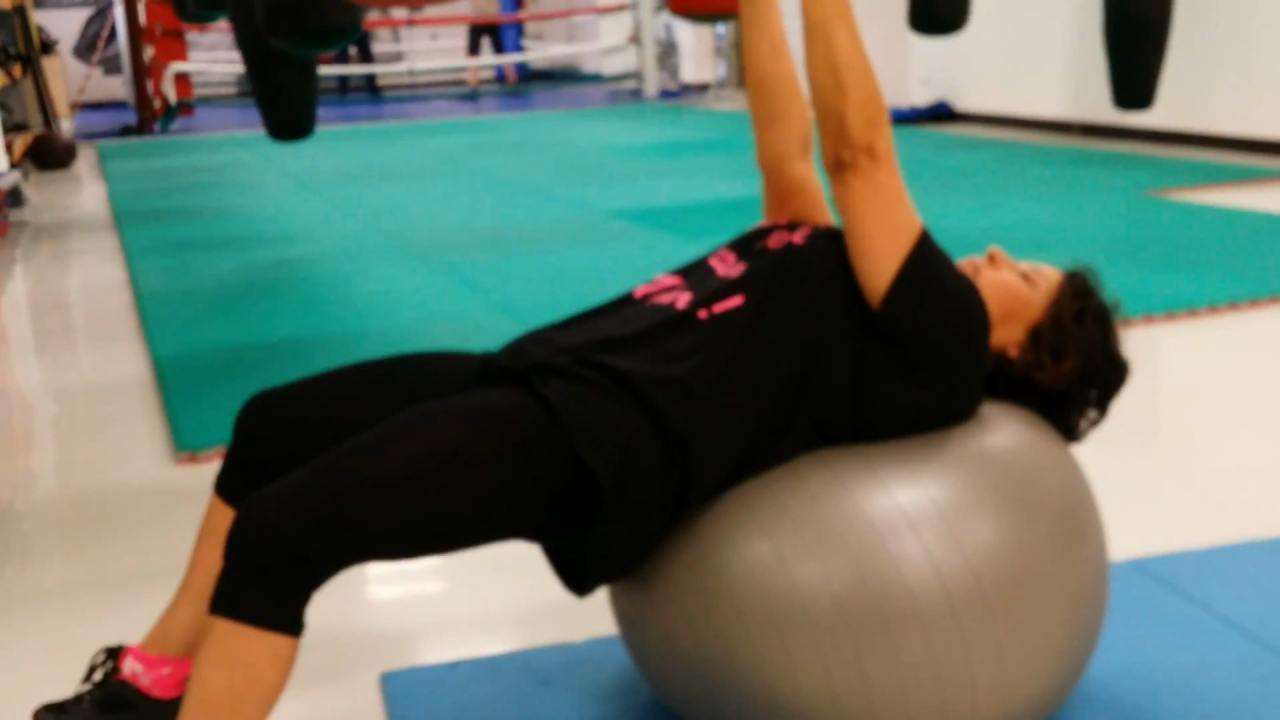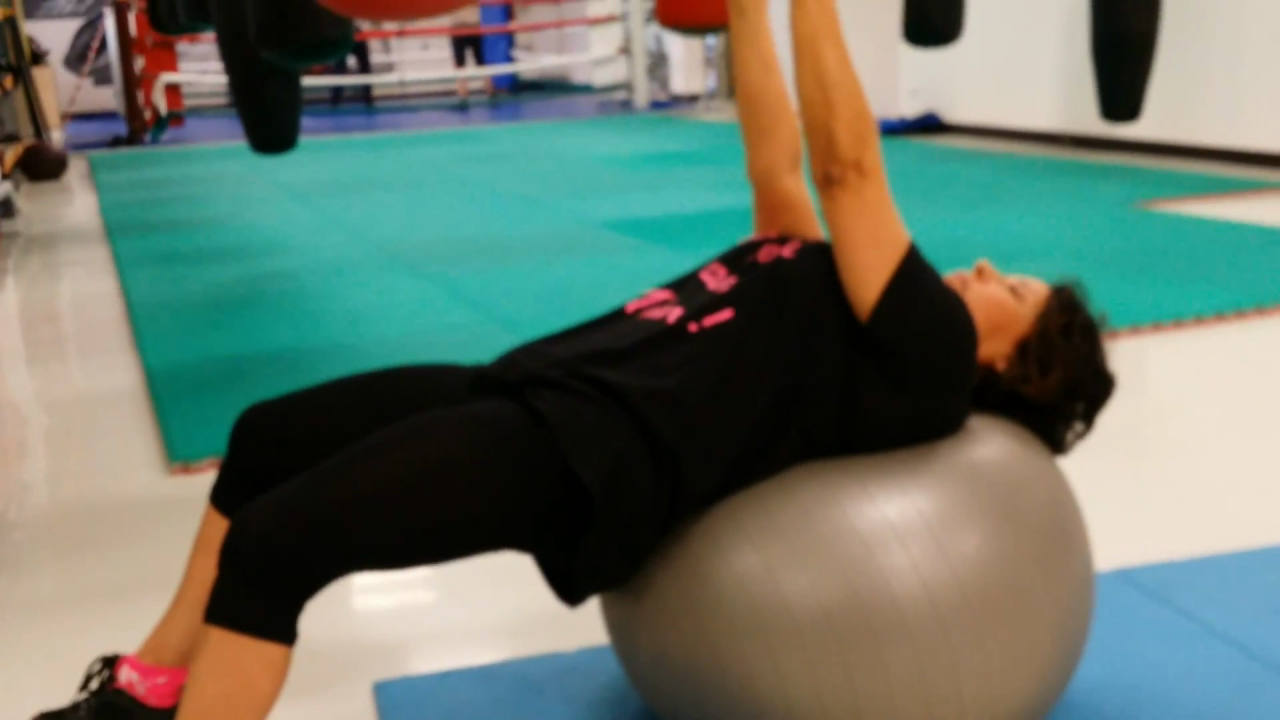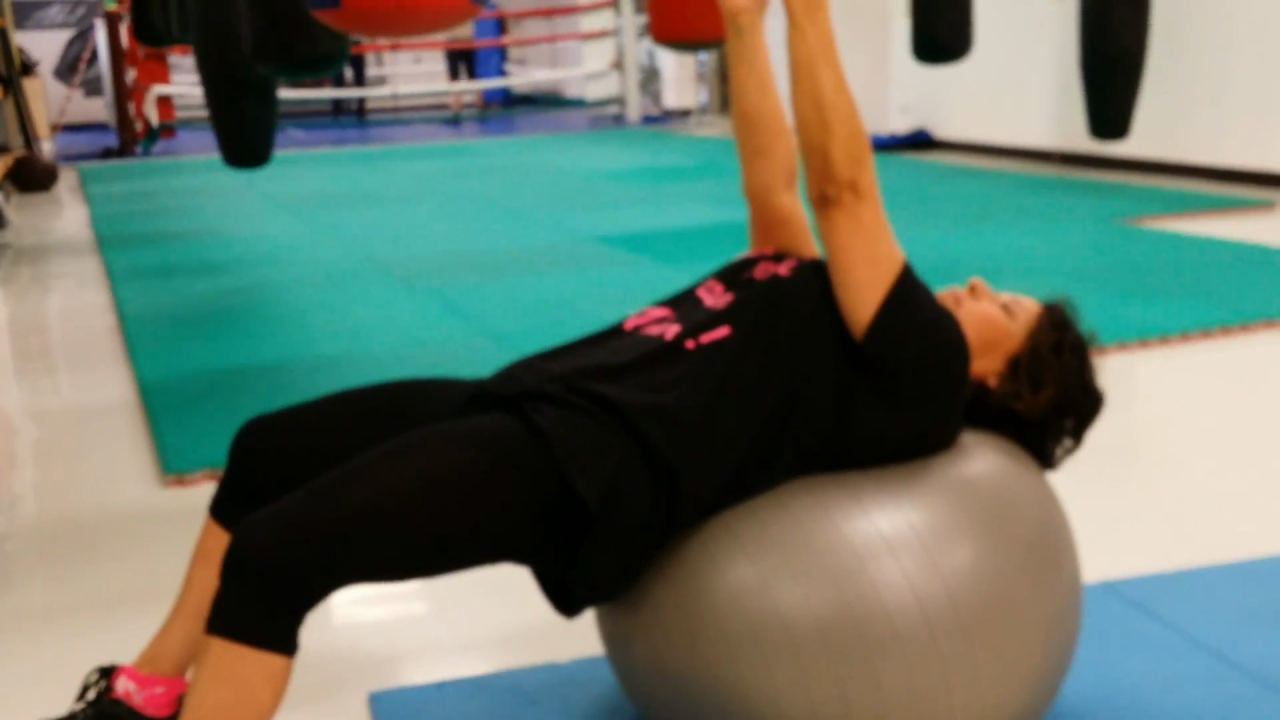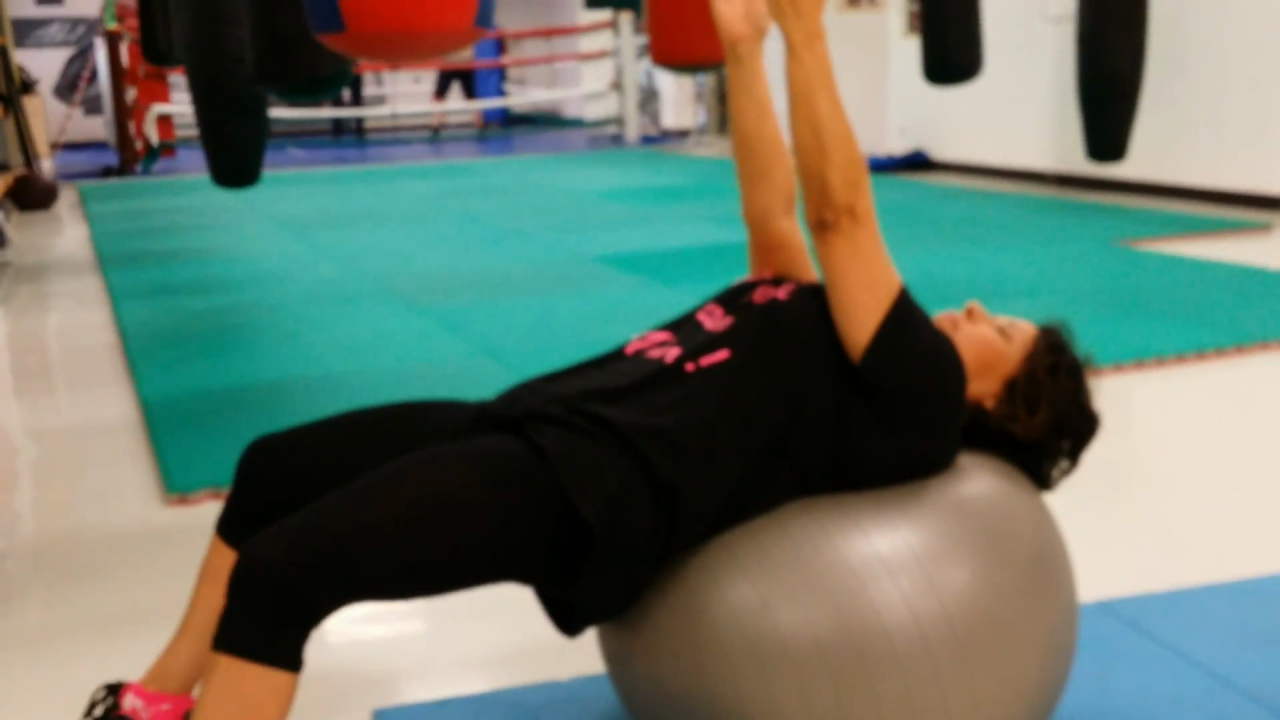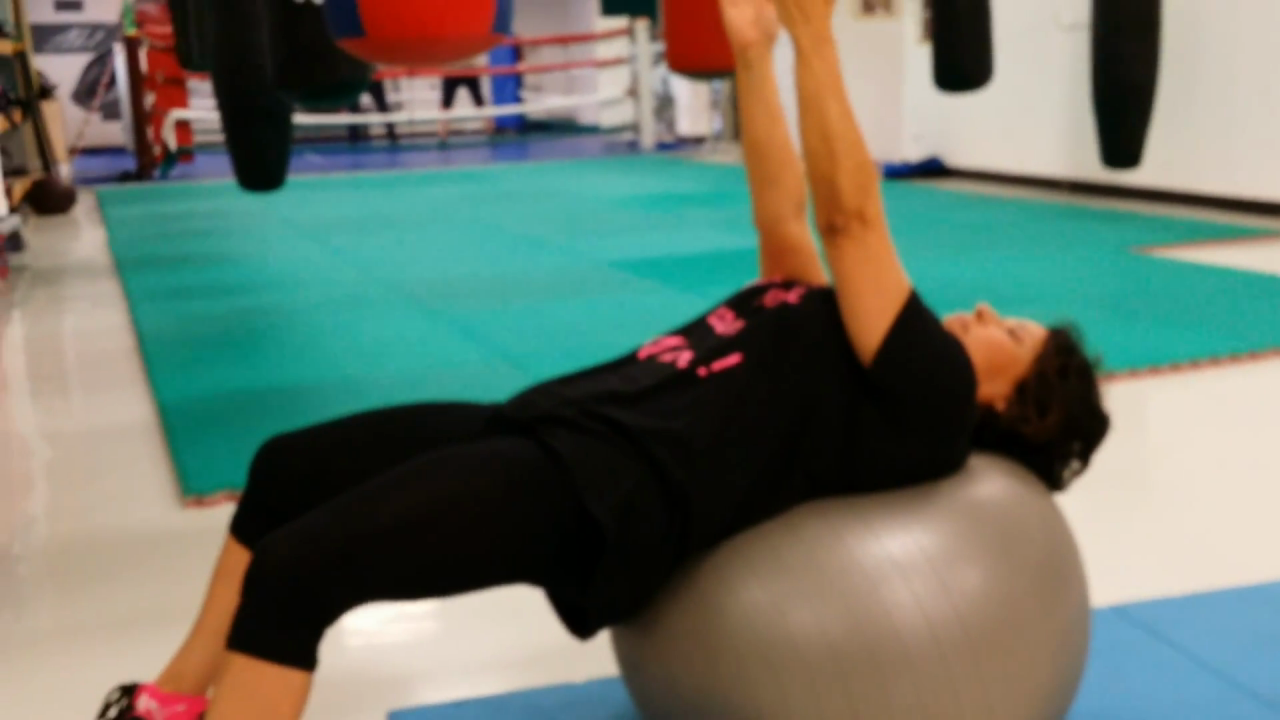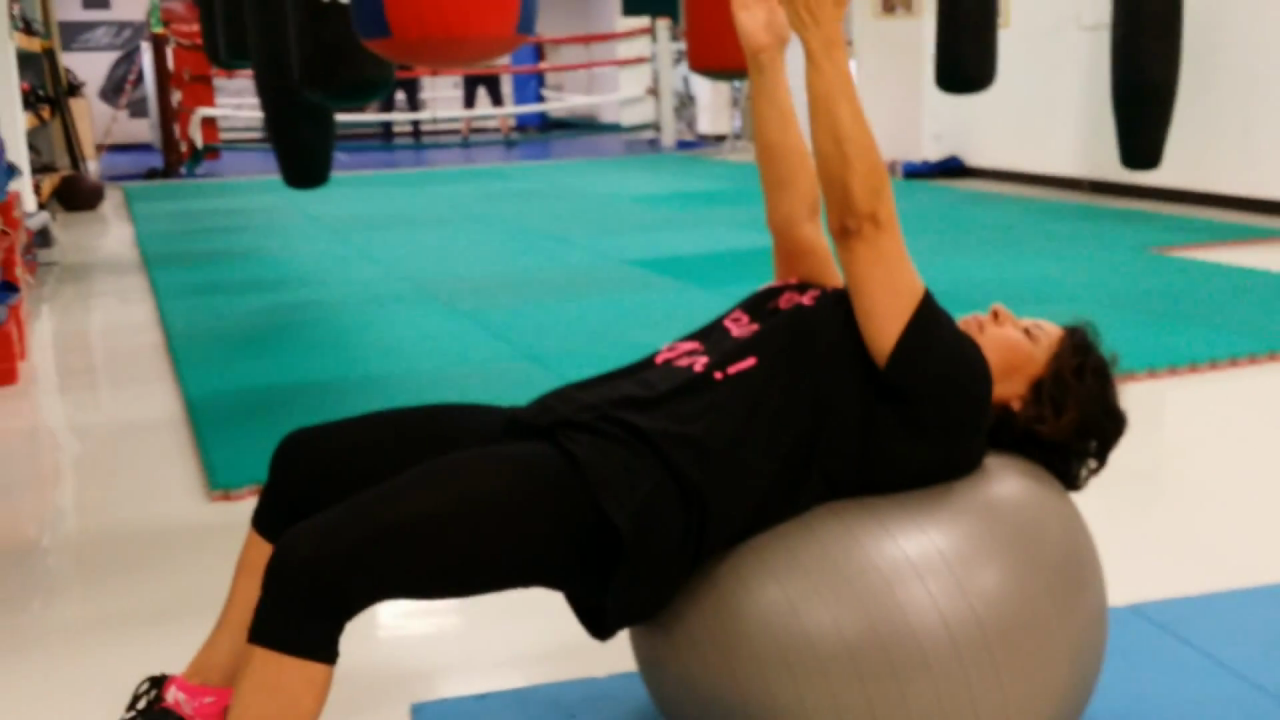
dt=0.4s
person 1, frame 1
left shoulder: (939, 341)
right shoulder: (864, 287)
left elbow: (857, 152)
right elbow: (790, 152)
left hip: (602, 443)
right hip: (553, 378)
left knee: (281, 533)
right knee: (269, 426)
person 1, frame 2
left shoulder: (928, 357)
right shoulder: (858, 305)
left elbow: (846, 169)
right elbow: (781, 171)
left hip: (593, 453)
right hip: (545, 390)
left knee: (273, 544)
right knee: (264, 438)
person 1, frame 3
left shoulder: (921, 373)
right shoulder: (853, 323)
left elbow: (842, 189)
right elbow: (776, 188)
left hip: (590, 471)
right hip: (543, 406)
left knee: (275, 557)
right knee: (263, 450)
person 1, frame 4
left shoulder: (919, 400)
right shoulder: (837, 338)
left elbow: (841, 215)
right elbow: (774, 215)
left hip: (592, 488)
right hip: (544, 429)
left knee: (281, 571)
right knee: (272, 469)
person 1, frame 5
left shoulder: (931, 399)
right shoulder: (858, 345)
left elbow: (851, 220)
right elbow: (783, 219)
left hip: (605, 490)
right hip: (558, 429)
left knee: (295, 571)
right knee: (287, 468)
person 1, frame 6
left shoulder: (946, 400)
right shoulder: (864, 342)
left elbow: (863, 224)
right elbow: (797, 219)
left hip: (619, 496)
right hip: (574, 434)
left knee: (314, 566)
right knee: (306, 463)
